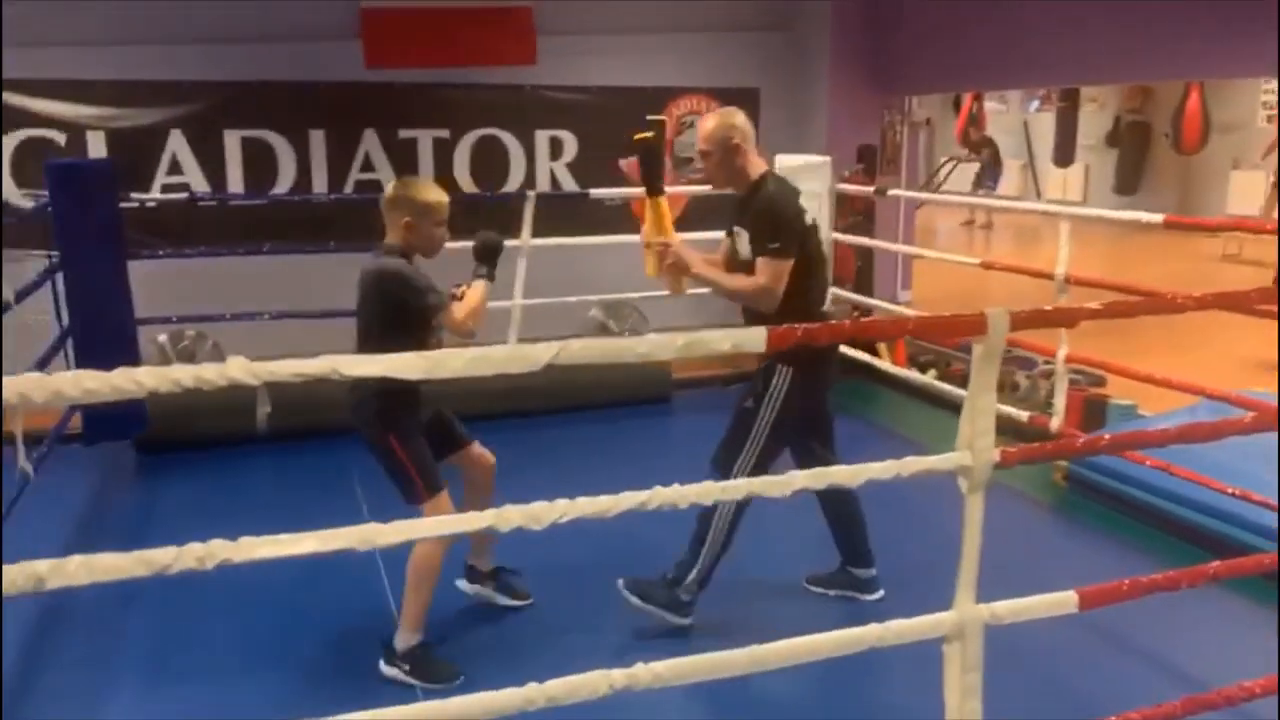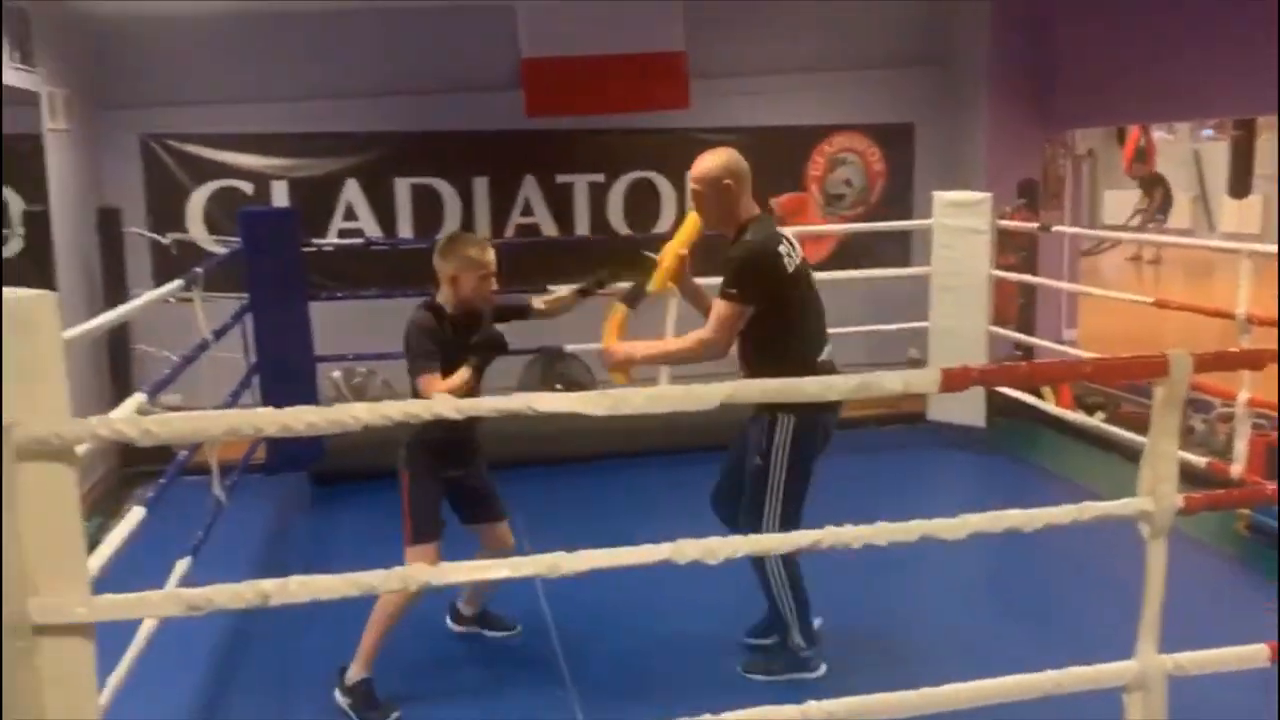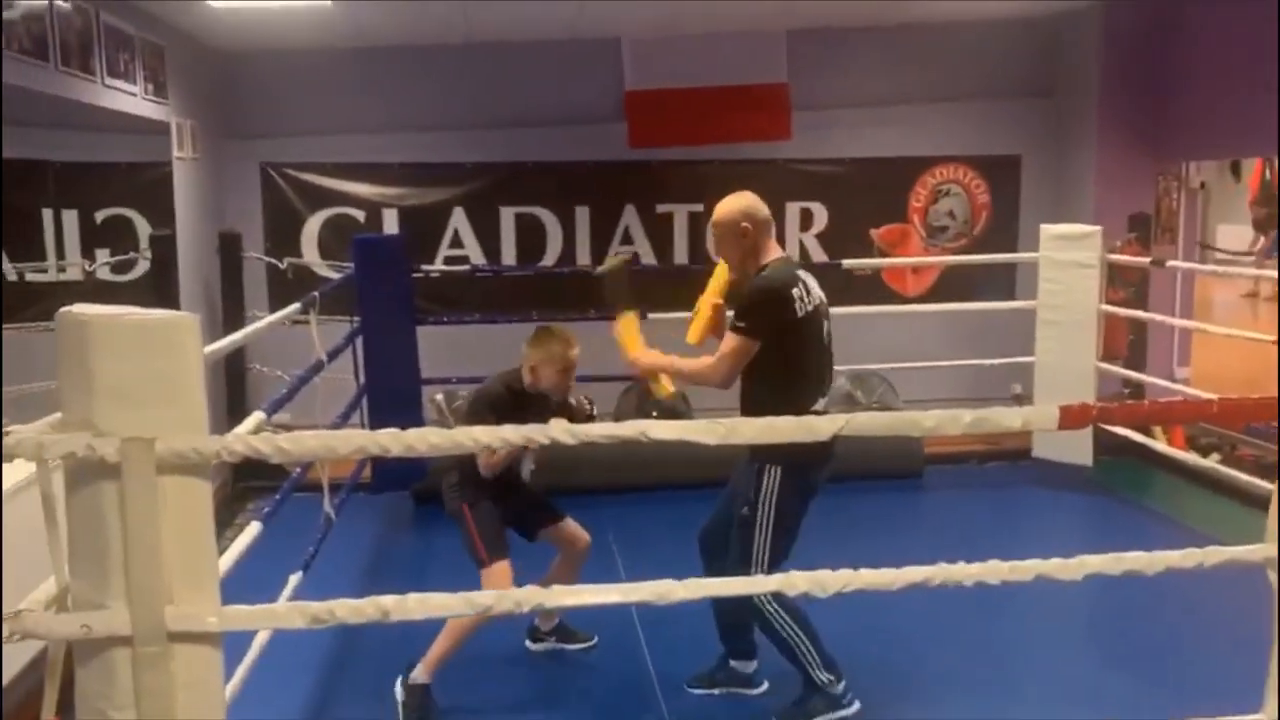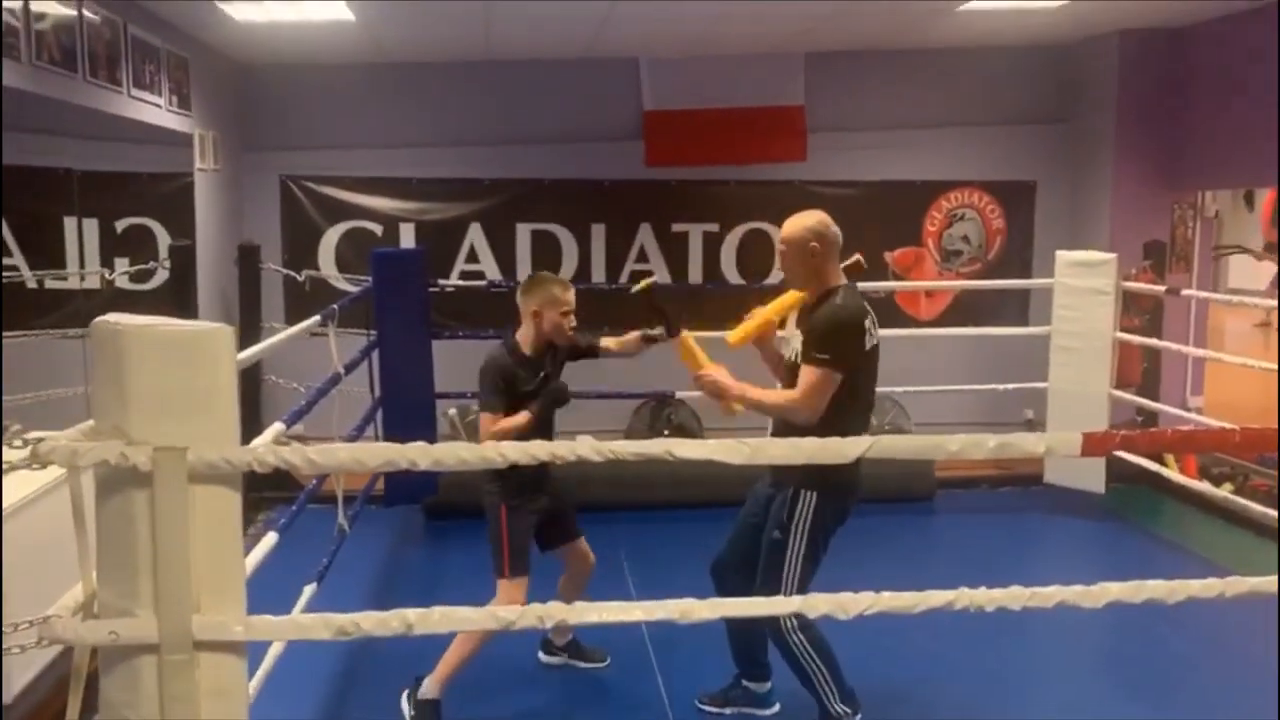
dt=0.5s
person 1, frame 1
left shoulder: (774, 204)
right shoulder: (753, 201)
left elbow: (765, 294)
right elbow: (726, 273)
left wrist: (690, 270)
right wrist: (680, 255)
left hip: (795, 360)
right hip: (805, 355)
left knee: (734, 472)
right knee: (818, 462)
left ankle: (680, 592)
right ankle: (860, 571)
person 1, frame 2
left shoulder: (755, 249)
right shoulder: (756, 240)
left elbow: (713, 343)
right elbow: (732, 317)
left wrist: (635, 353)
right wrist: (686, 286)
left hip: (798, 406)
right hip: (788, 400)
left knee: (767, 528)
right knee: (732, 503)
left ankle: (800, 650)
right ankle: (787, 614)
person 1, frame 3
left shoulder: (765, 288)
right shoulder: (797, 280)
left elbow: (720, 373)
left wrist: (659, 362)
right wrist: (729, 333)
left hip: (786, 453)
right hip: (786, 443)
left knee: (755, 578)
right knee: (717, 546)
right ankle: (740, 665)
person 1, frame 4
left shoulder: (840, 316)
right shoulder: (823, 309)
left elbow: (805, 407)
left wrist: (733, 388)
right wrist: (766, 351)
left hip: (817, 483)
right hip: (789, 475)
left knee: (780, 607)
right knee: (731, 571)
person 2, frame 1
left shoulder: (400, 265)
right shoulder: (387, 274)
left elbow: (430, 314)
right elbow: (463, 322)
left wrist: (453, 298)
right wrist: (485, 268)
left hip: (412, 400)
right hip: (384, 413)
left knee: (483, 466)
right knee: (441, 520)
left ankle: (480, 569)
right ankle: (405, 649)
person 2, frame 2
left shoulder: (477, 311)
right shoulder: (423, 324)
left elbow: (540, 306)
right elbow: (436, 397)
left wrist: (583, 291)
right wrist: (478, 357)
left hip: (464, 450)
right hip: (426, 458)
left knee: (501, 545)
right knee: (418, 572)
left ankle: (466, 611)
right ankle: (353, 678)
person 2, frame 3
left shoulder: (547, 392)
right shoulder: (488, 396)
right elbow: (487, 467)
left wrist: (568, 416)
right wrist: (525, 431)
left hip: (512, 483)
right hip: (473, 491)
left knee: (578, 544)
right knee: (498, 590)
left ankle: (544, 626)
right ankle: (417, 679)
person 2, frame 4
left shoulder: (556, 348)
right shoulder: (499, 364)
left elbow: (615, 347)
right elbow: (489, 438)
left wrist: (652, 335)
right wrist: (537, 408)
left hip: (540, 480)
right hip: (510, 491)
left knee: (582, 562)
right knee: (510, 604)
left ankle: (557, 642)
